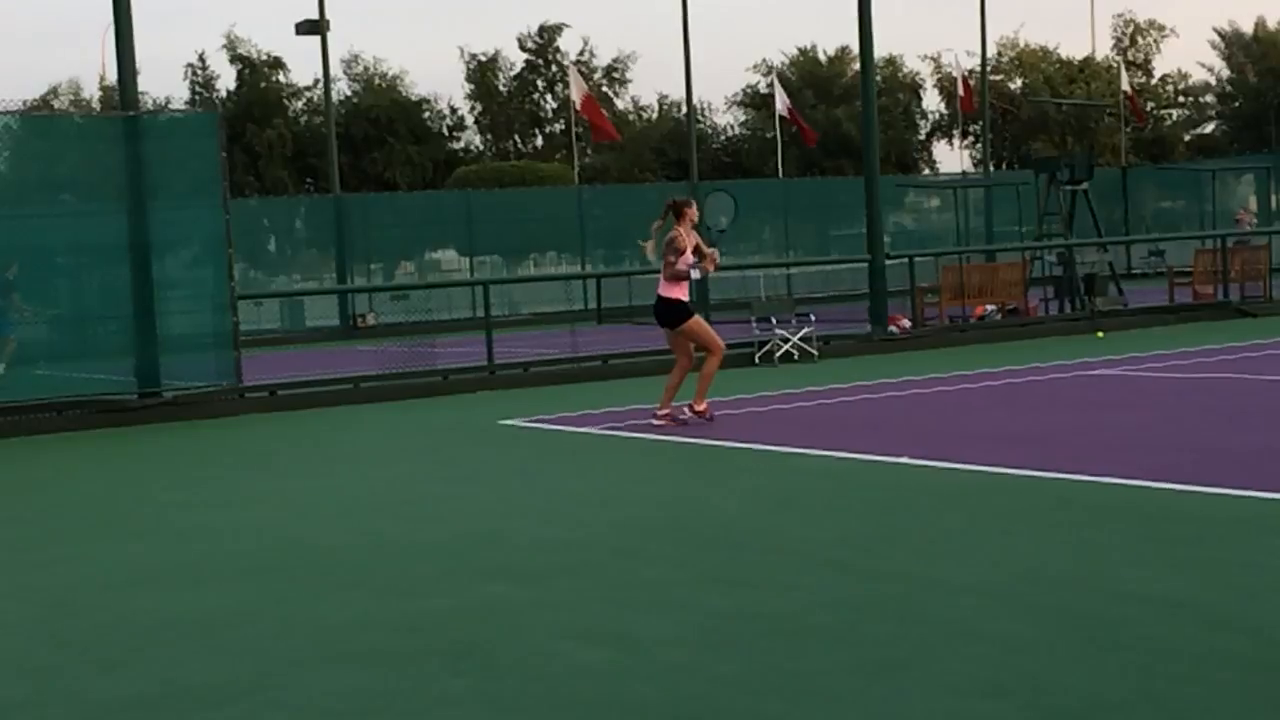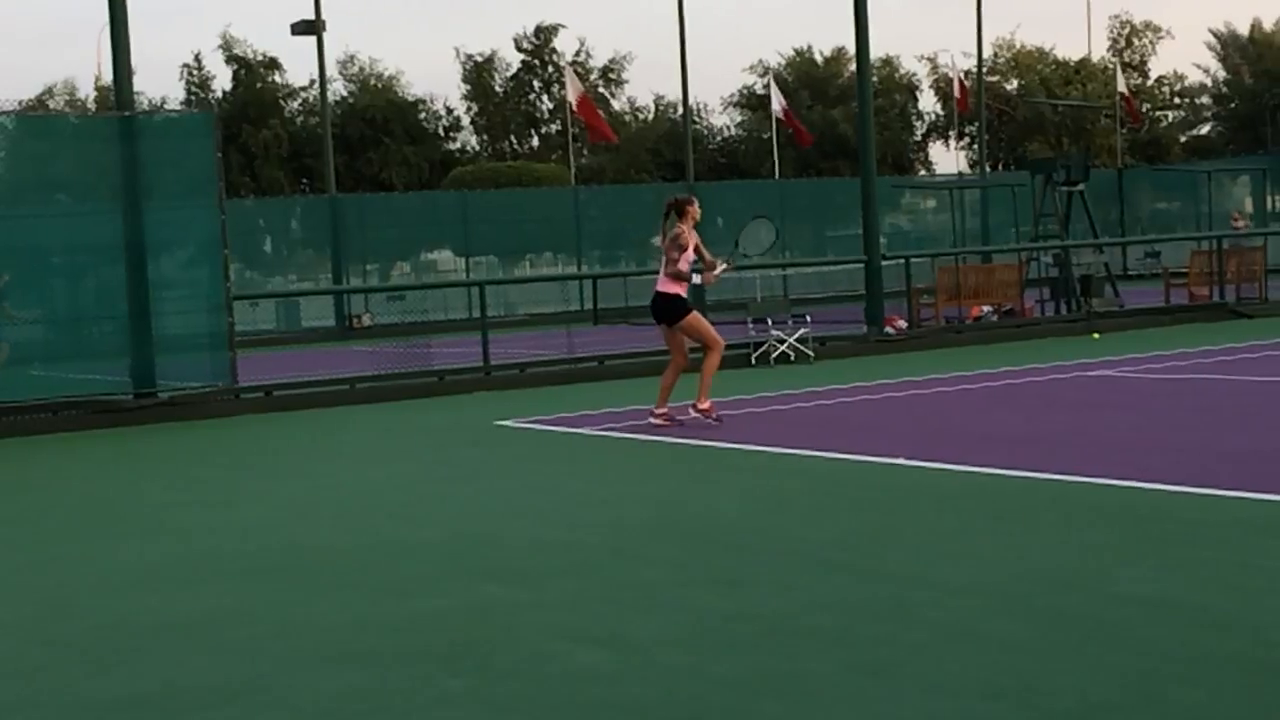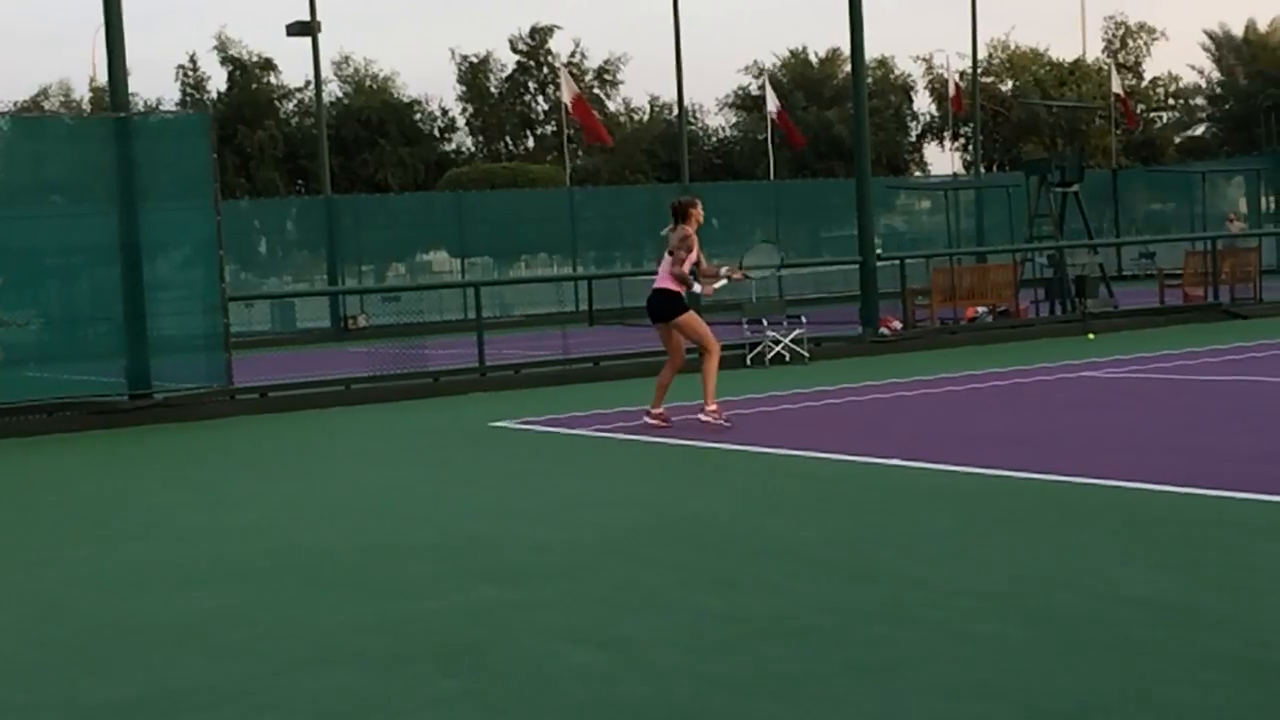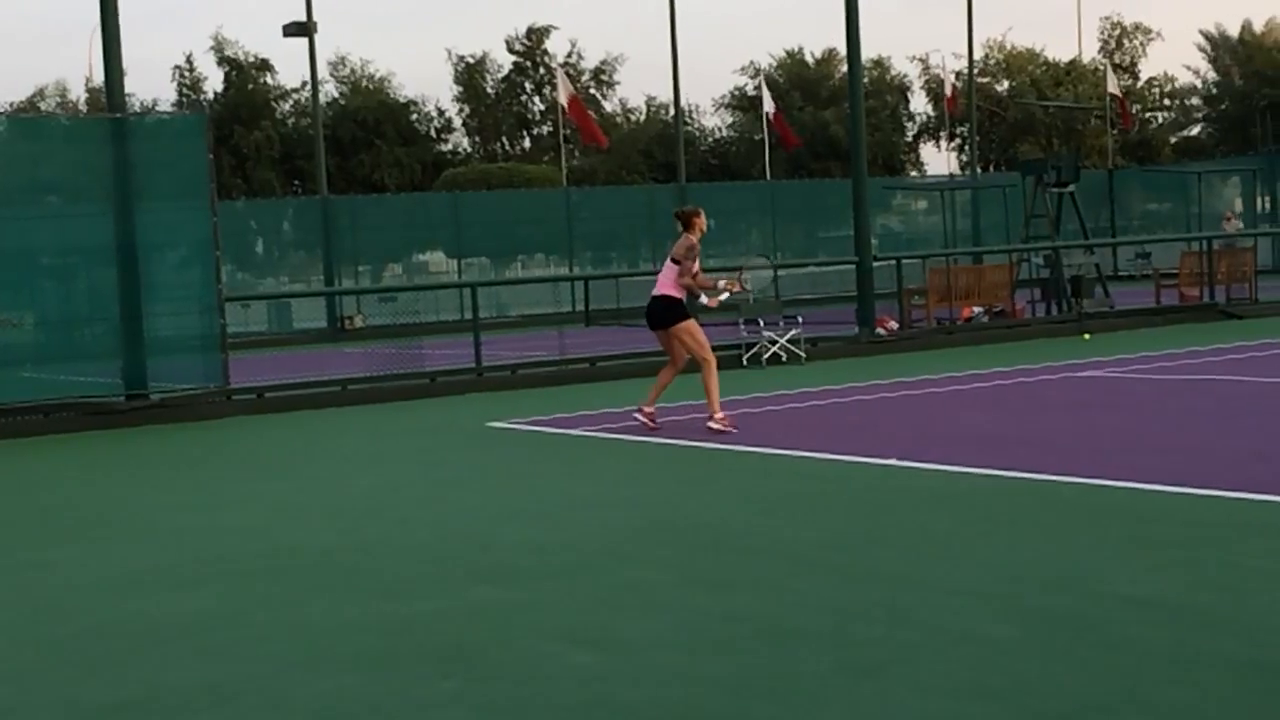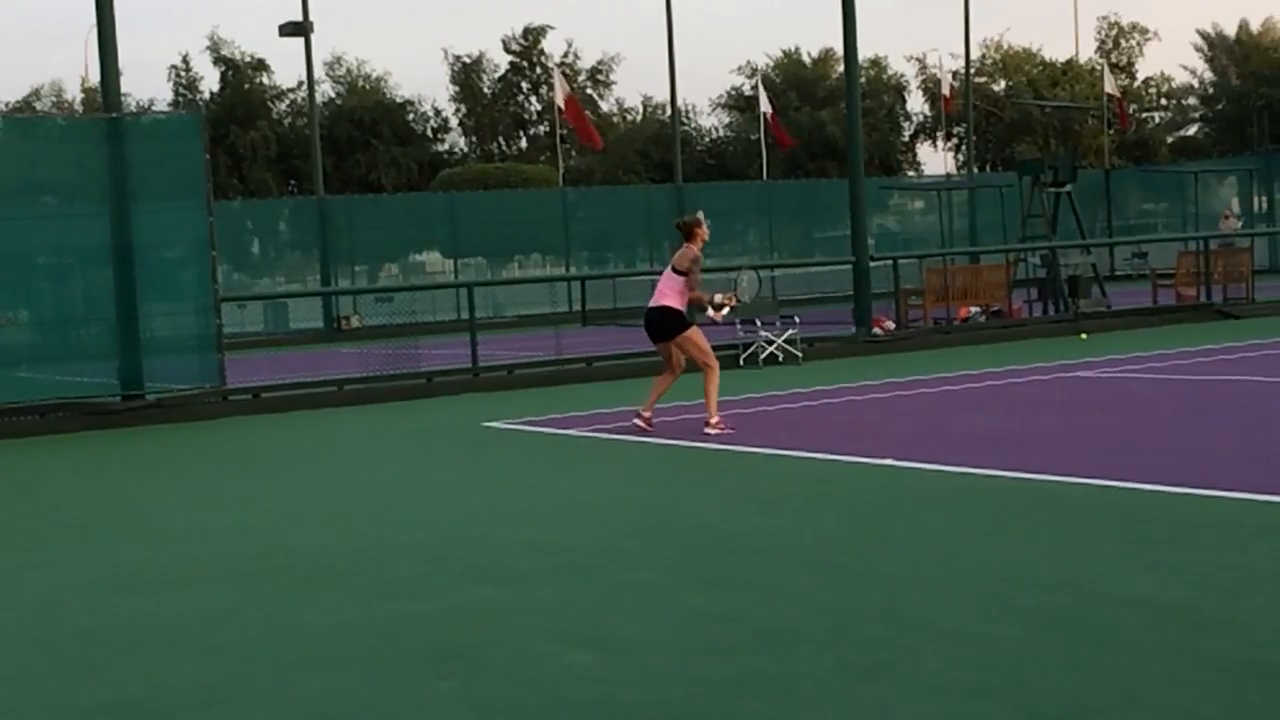
dt=0.3s
person 1, frame 1
left shoulder: (692, 236)
right shoulder: (675, 238)
left elbow: (709, 259)
right elbow: (668, 274)
left wrist: (712, 256)
right wrist: (698, 272)
left hip: (668, 306)
right hip: (672, 306)
left knee: (685, 360)
right knee: (717, 349)
left ankle: (662, 412)
right ankle: (698, 405)
person 1, frame 2
left shoulder: (692, 235)
right shoulder: (678, 235)
left elbow: (708, 262)
right elbow: (670, 270)
left wrist: (721, 264)
right wrist: (699, 279)
left hip: (664, 302)
right hip: (671, 302)
left knee: (680, 359)
right knee: (716, 345)
left ankle: (659, 411)
right ankle: (702, 403)
person 1, frame 3
left shoulder: (688, 237)
right shoulder: (686, 236)
left elbow: (702, 269)
right elbow: (676, 270)
left wrist: (726, 272)
right wrist: (697, 288)
left hip: (657, 301)
right hip: (669, 299)
left knee: (676, 358)
right knee: (712, 349)
left ankle: (655, 411)
right ankle: (710, 407)
person 1, frame 4
left shoulder: (686, 243)
right shoulder: (691, 245)
left elbow: (697, 279)
right elbow: (683, 280)
left wrist: (723, 285)
right wrist: (705, 299)
left hip: (656, 307)
right hip: (669, 306)
left knee: (677, 361)
right knee: (708, 359)
left ankle: (647, 409)
right ankle: (717, 416)
person 1, frame 5
left shoulder: (683, 253)
right shoulder: (694, 256)
right elbow: (694, 294)
left wrist: (718, 299)
right wrist: (710, 311)
left hip: (653, 317)
right hip: (670, 316)
left knee: (675, 368)
right knee: (711, 365)
left ankle: (644, 413)
right ankle: (713, 421)
